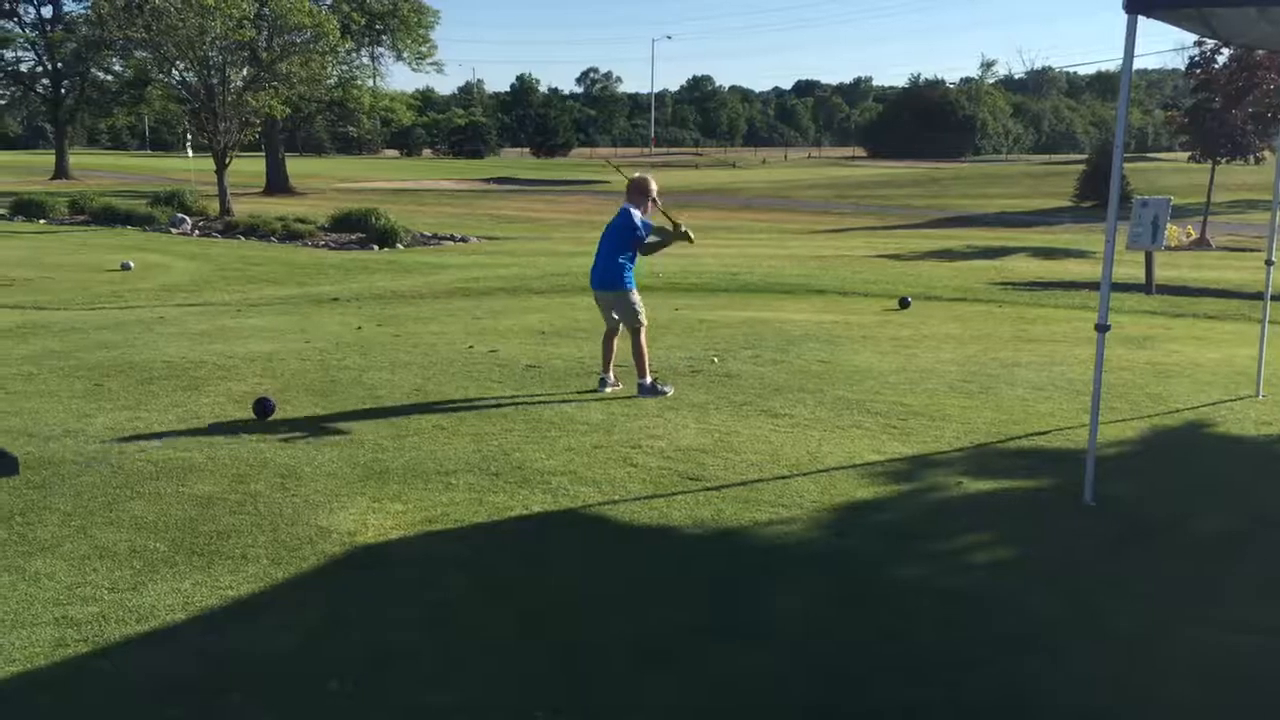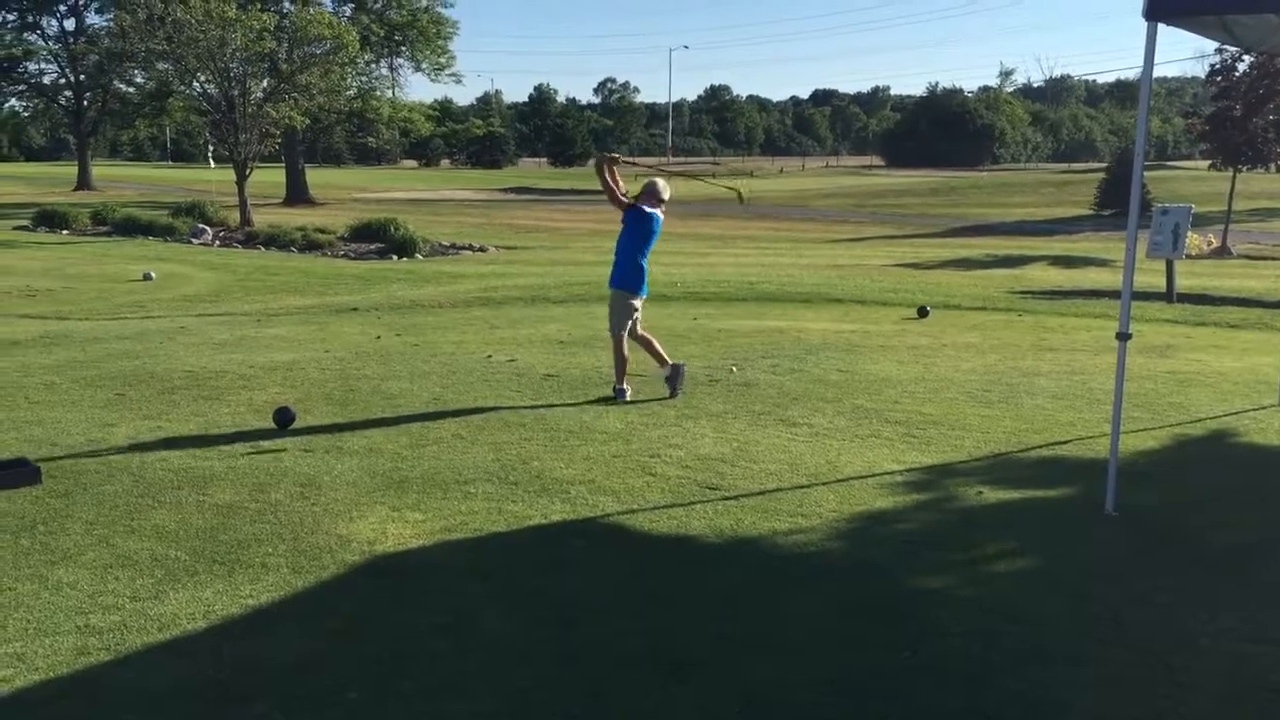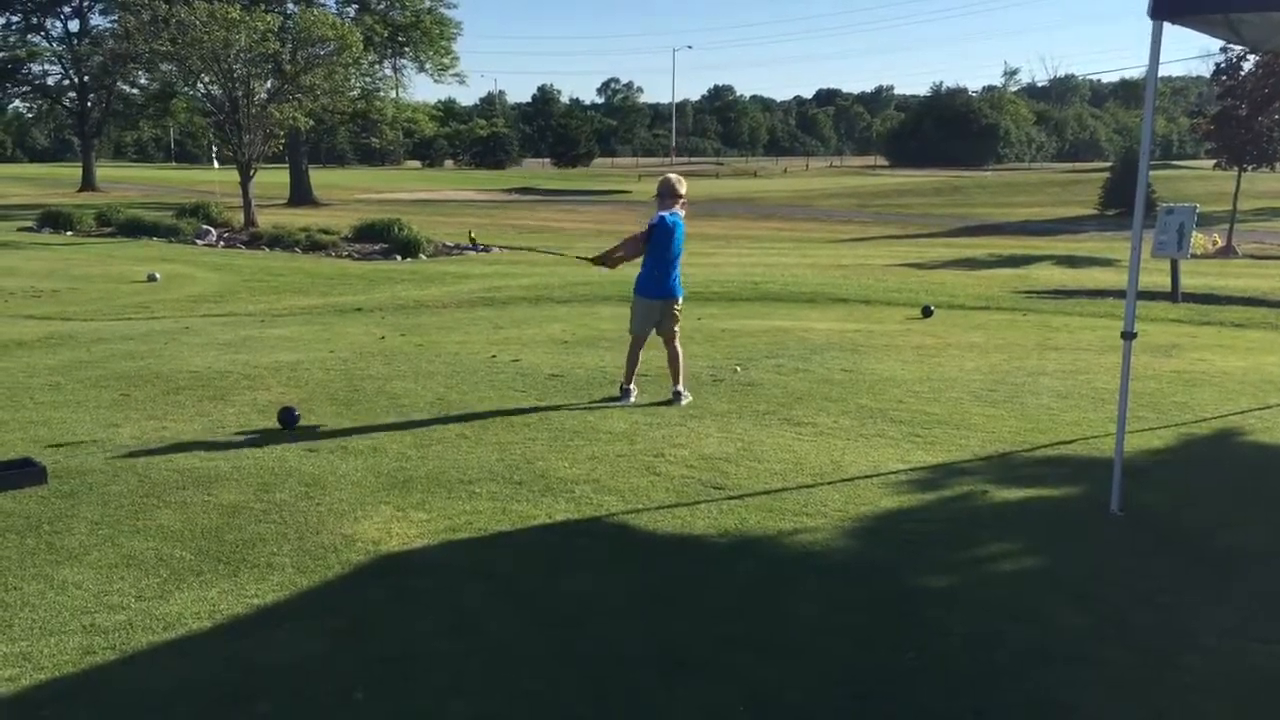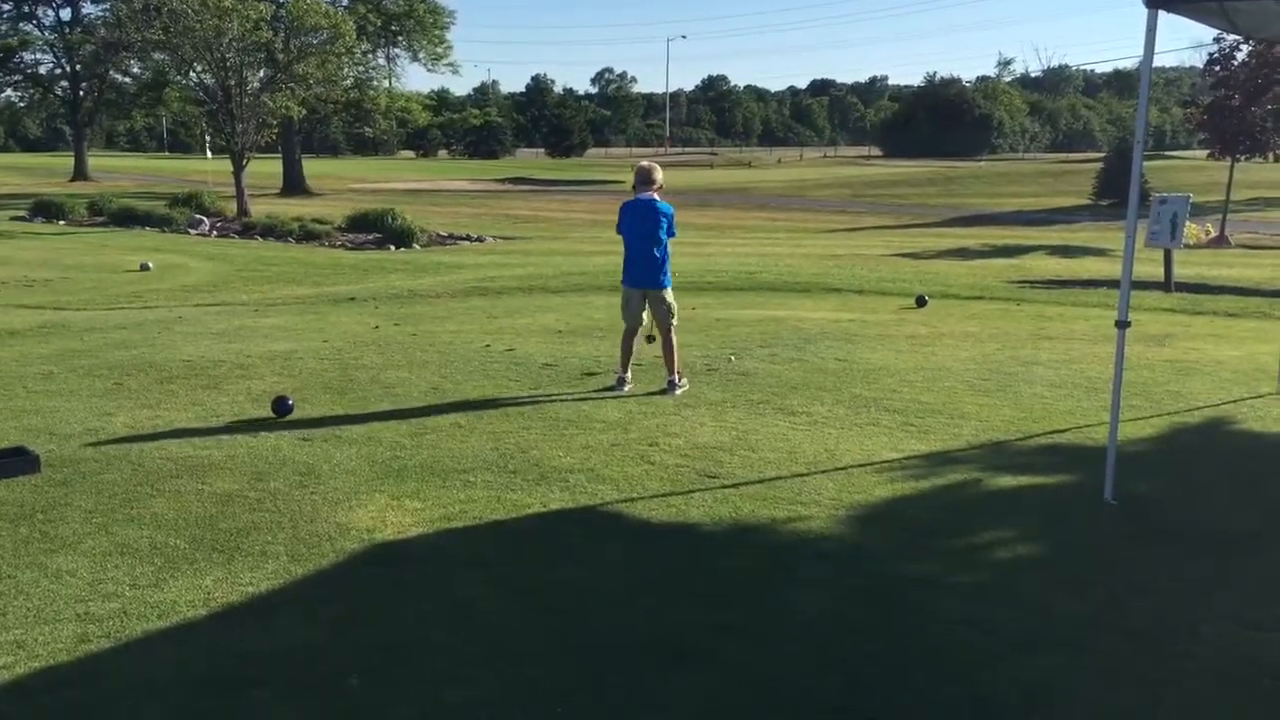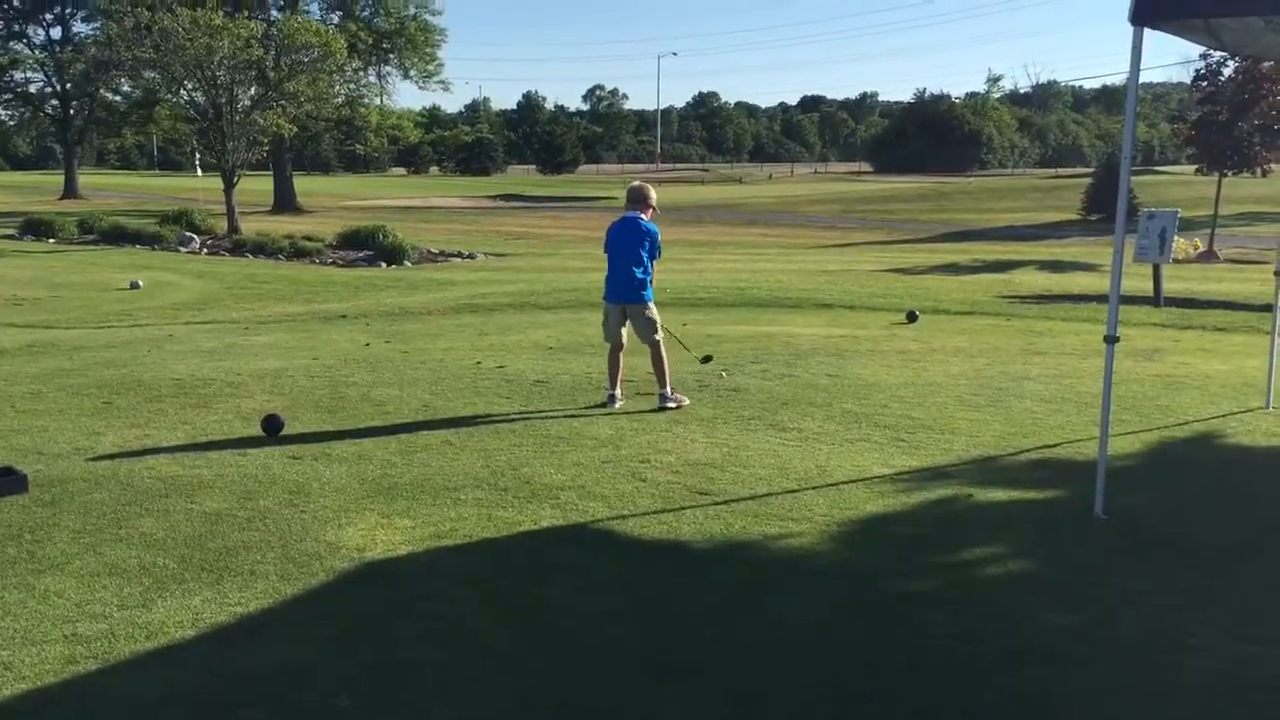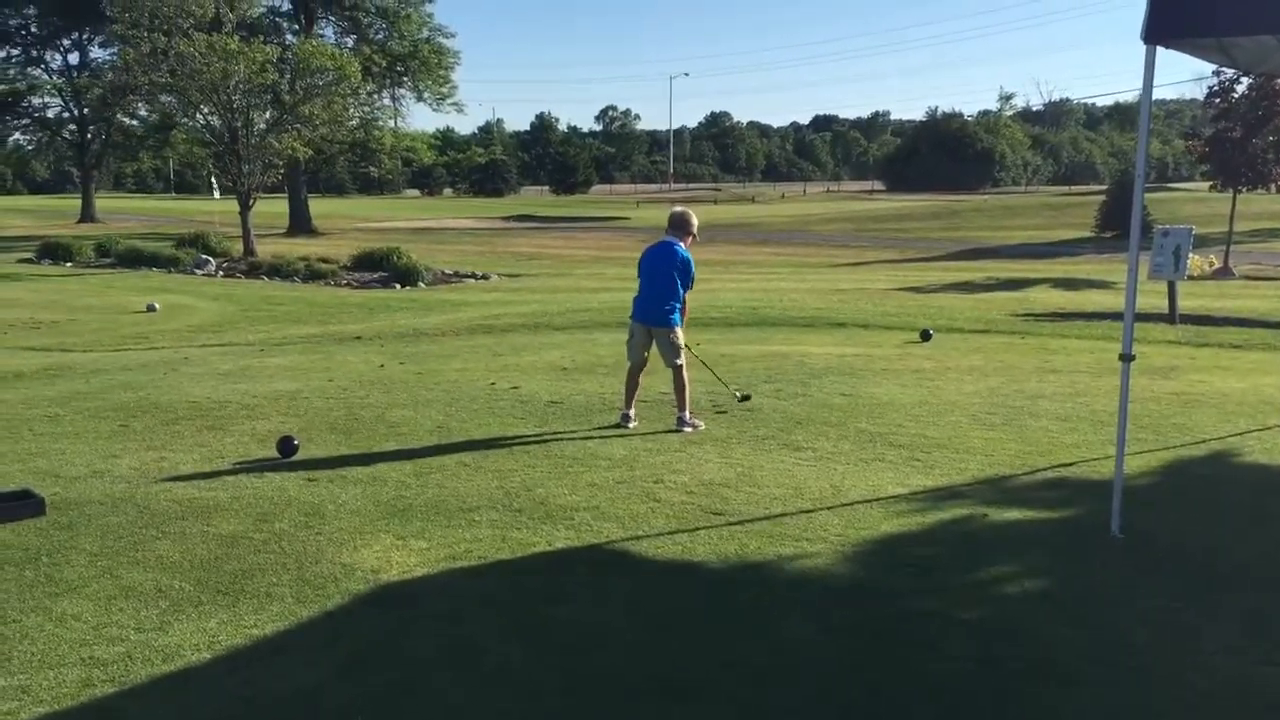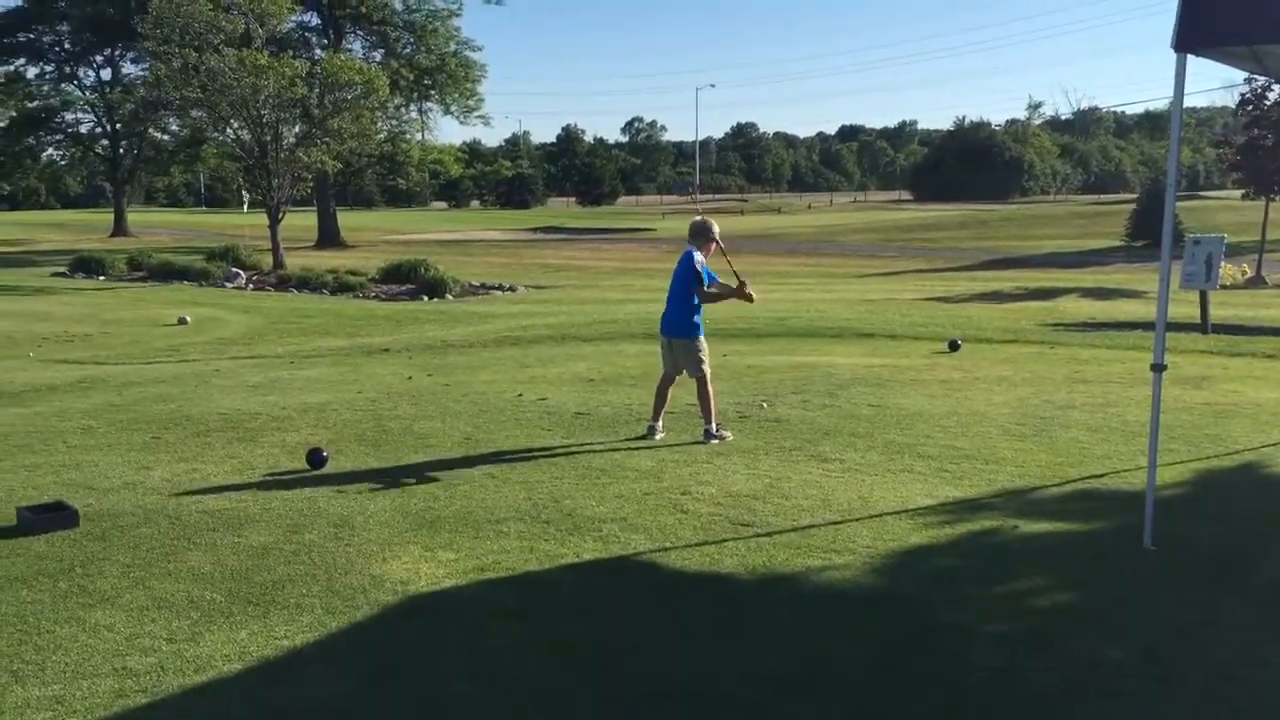
dt=0.5s
person 1, frame 1
left shoulder: (631, 215)
right shoulder: (630, 218)
left elbow: (650, 230)
right elbow: (644, 249)
left wrist: (675, 233)
right wrist: (673, 237)
left hip: (600, 280)
right hip: (619, 281)
left knee: (613, 327)
right knee: (637, 329)
left ankle: (606, 377)
right ankle: (645, 383)
person 1, frame 2
left shoulder: (646, 216)
right shoulder: (651, 218)
left elbow: (619, 200)
right elbow: (624, 197)
left wrist: (605, 168)
right wrist: (611, 168)
left hip: (626, 284)
right hip: (636, 284)
left knee: (619, 335)
right knee: (634, 332)
left ankle: (621, 388)
right ankle: (670, 368)
person 1, frame 3
left shoulder: (663, 220)
right shoulder: (678, 221)
left elbow: (639, 248)
right elbow: (639, 239)
left wrist: (614, 260)
right wrist: (609, 255)
left hip: (648, 290)
right hip: (672, 290)
left knee: (637, 340)
right knee: (671, 339)
left ankle: (627, 388)
right ankle: (678, 390)
person 1, frame 4
left shoulder: (626, 208)
right shoulder: (666, 210)
left elbow: (625, 237)
right elbow: (667, 241)
left hip: (632, 279)
right hip: (659, 279)
left knee: (631, 328)
right knee: (667, 329)
left ankle: (623, 376)
right ankle: (673, 379)
person 1, frame 5
left shoulder: (613, 228)
right shoulder: (650, 230)
right elbow: (651, 267)
left hip: (613, 294)
right hip: (639, 295)
left knee: (616, 345)
right knee: (655, 343)
left ankle: (614, 393)
right ankle: (665, 393)
person 1, frame 6
left shoulder: (649, 252)
right shoulder: (685, 258)
right elbow: (683, 298)
right wrist: (681, 324)
left hip: (641, 316)
right hip: (666, 318)
left knee: (636, 365)
right knee: (678, 367)
left ankle: (627, 413)
right ankle: (684, 417)
person 1, frame 7
left shoulder: (691, 259)
right shoulder: (692, 258)
left elbow: (717, 285)
right elbow: (704, 296)
left wrist: (739, 291)
right wrist: (734, 293)
left hip: (669, 326)
right hip: (687, 329)
left knee: (668, 376)
right knee: (702, 377)
left ankle: (655, 425)
right ankle: (712, 429)
